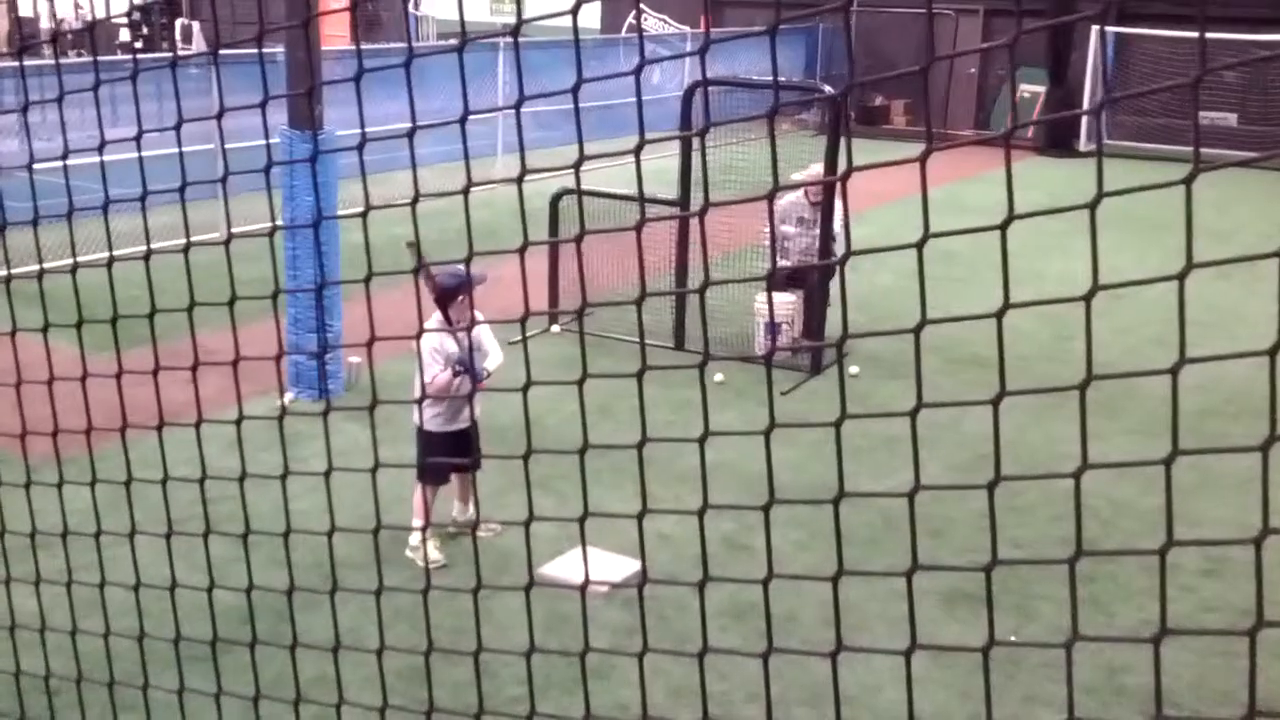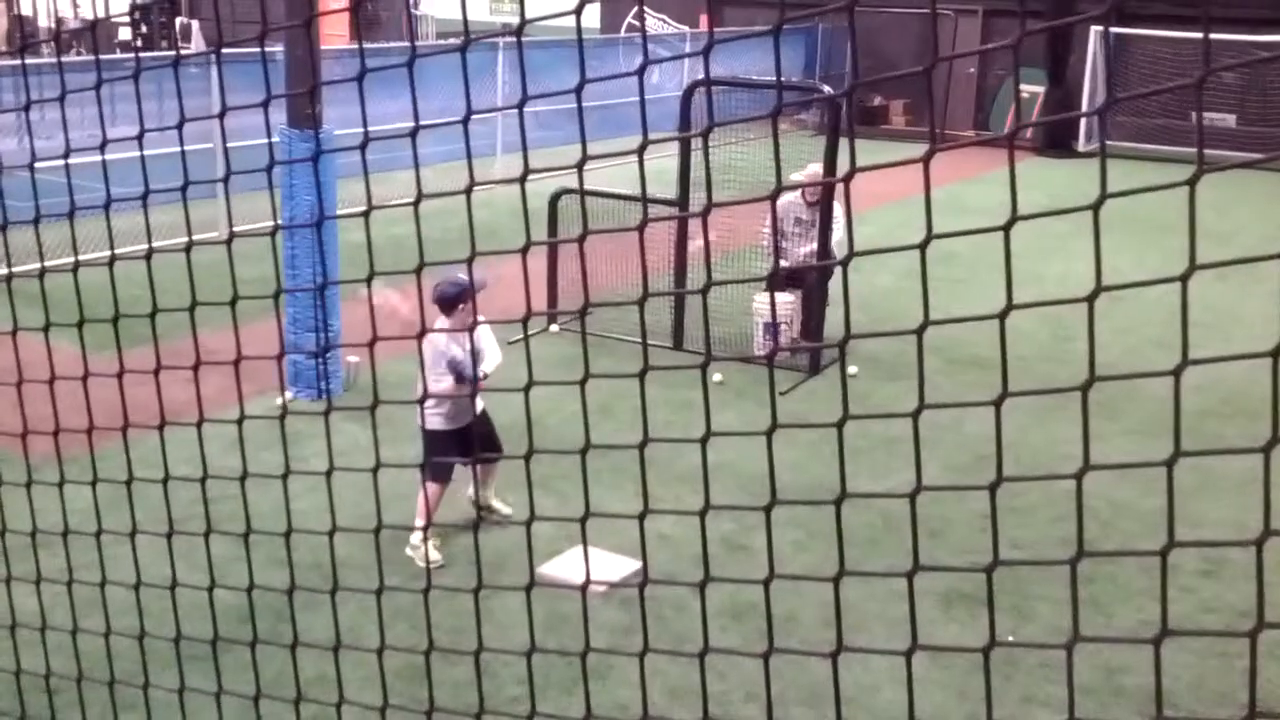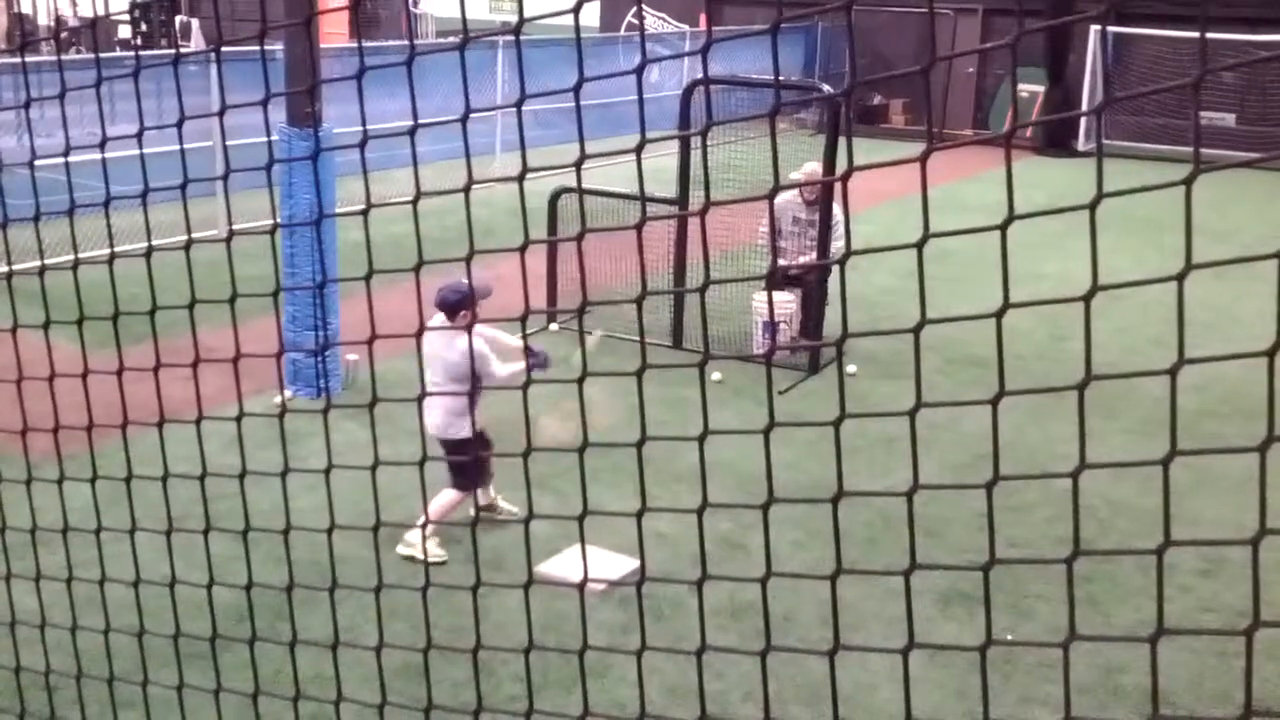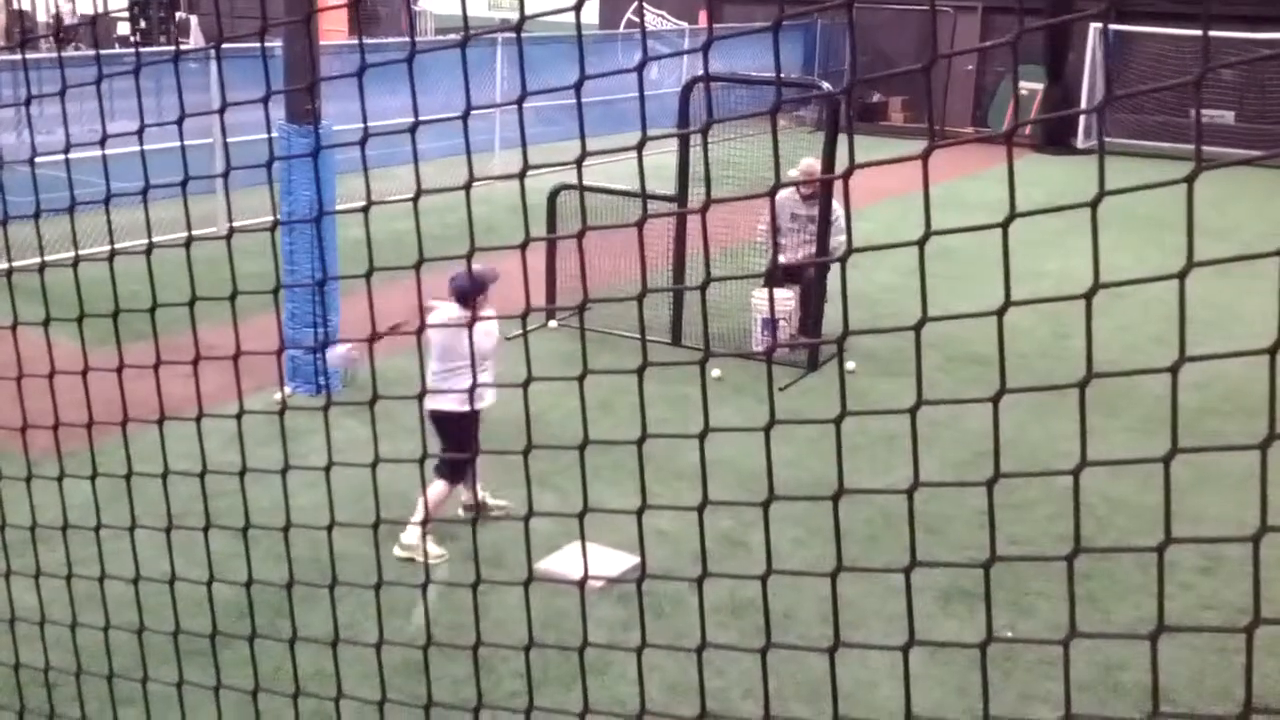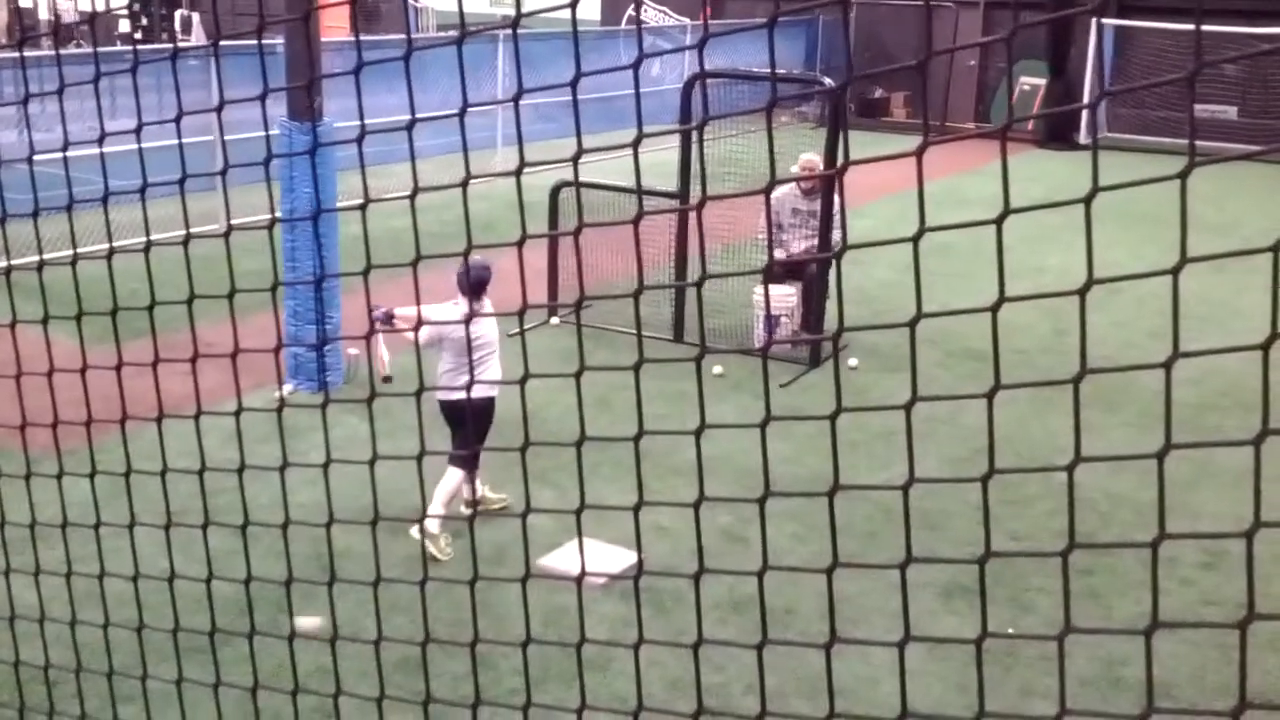
dt=0.2s
person 1, frame 1
left shoulder: (475, 320)
right shoulder: (433, 337)
left elbow: (495, 354)
right elbow: (431, 387)
left wrist: (482, 371)
right wrist: (456, 370)
left hip: (465, 411)
right hip: (436, 419)
left knee: (468, 471)
right knee: (432, 478)
left ankle: (464, 516)
right ankle: (419, 537)
person 1, frame 2
left shoulder: (477, 324)
right shoulder: (437, 343)
left elbow: (493, 355)
right elbow: (445, 391)
left wrist: (479, 374)
right wrist: (462, 379)
left hip: (471, 409)
right hip: (441, 418)
left knee: (491, 455)
right knee: (438, 479)
left ankle: (483, 500)
right ankle: (419, 536)
person 1, frame 3
left shoulder: (436, 323)
right shoulder: (471, 347)
left elbow: (480, 331)
right elbow: (498, 375)
left wrist: (521, 345)
right wrist: (529, 363)
left hip: (440, 413)
right hip: (455, 423)
left knee: (481, 456)
right knee: (465, 483)
left ankle: (486, 502)
right ankle: (418, 535)
person 1, frame 4
left shoulder: (438, 319)
right shoulder: (489, 322)
left hip: (435, 401)
right hip: (462, 406)
left knee: (466, 453)
right knee: (450, 471)
left ankle: (473, 499)
right ankle: (413, 535)
person 1, frame 5
left shoulder: (445, 319)
right shoulder: (486, 308)
left elbow: (420, 338)
right elbow: (435, 312)
left wrist: (391, 316)
right wrist: (393, 313)
left hip: (448, 394)
right hip: (480, 396)
left knee: (467, 448)
right knee: (462, 459)
left ankle: (474, 494)
right ankle: (431, 522)
person 2, frame 1
left shoulder: (834, 207)
right shoulder: (787, 202)
left elbow: (832, 232)
right elbow: (770, 234)
right wrist: (778, 259)
left hip: (818, 266)
right hip: (788, 264)
left knee: (816, 283)
right knee: (775, 281)
left ankle: (812, 338)
person 2, frame 2
left shoulder: (832, 209)
right shoulder: (785, 203)
left elbow: (834, 239)
right elbow: (769, 233)
left wrist: (807, 251)
right wrist: (777, 259)
left hip: (816, 266)
right hip: (786, 263)
left knee: (814, 283)
right knee: (774, 281)
left ankle: (811, 338)
person 2, frame 3
left shoulder: (831, 210)
right shoulder: (783, 201)
left elbow: (836, 246)
right elbow: (766, 232)
left wrist: (806, 261)
right wrist: (776, 257)
left hip: (814, 265)
right hip: (784, 262)
left knee: (814, 283)
right knee: (773, 279)
left ankle: (810, 337)
person 2, frame 4
left shoulder: (830, 205)
right shoulder: (781, 198)
left elbow: (837, 242)
right elbow: (765, 230)
left wrist: (808, 253)
right wrist: (776, 253)
left hip: (814, 260)
right hip: (784, 259)
left knee: (813, 279)
right knee: (772, 276)
left ankle: (809, 333)
person 2, frame 5
left shoulder: (831, 200)
right shoulder: (781, 194)
left elbow: (837, 238)
right elbow: (767, 227)
left wrist: (810, 245)
right wrist: (775, 250)
left hip: (815, 257)
right hip: (786, 254)
left knee: (814, 274)
right knee: (772, 271)
left ankle: (810, 328)
